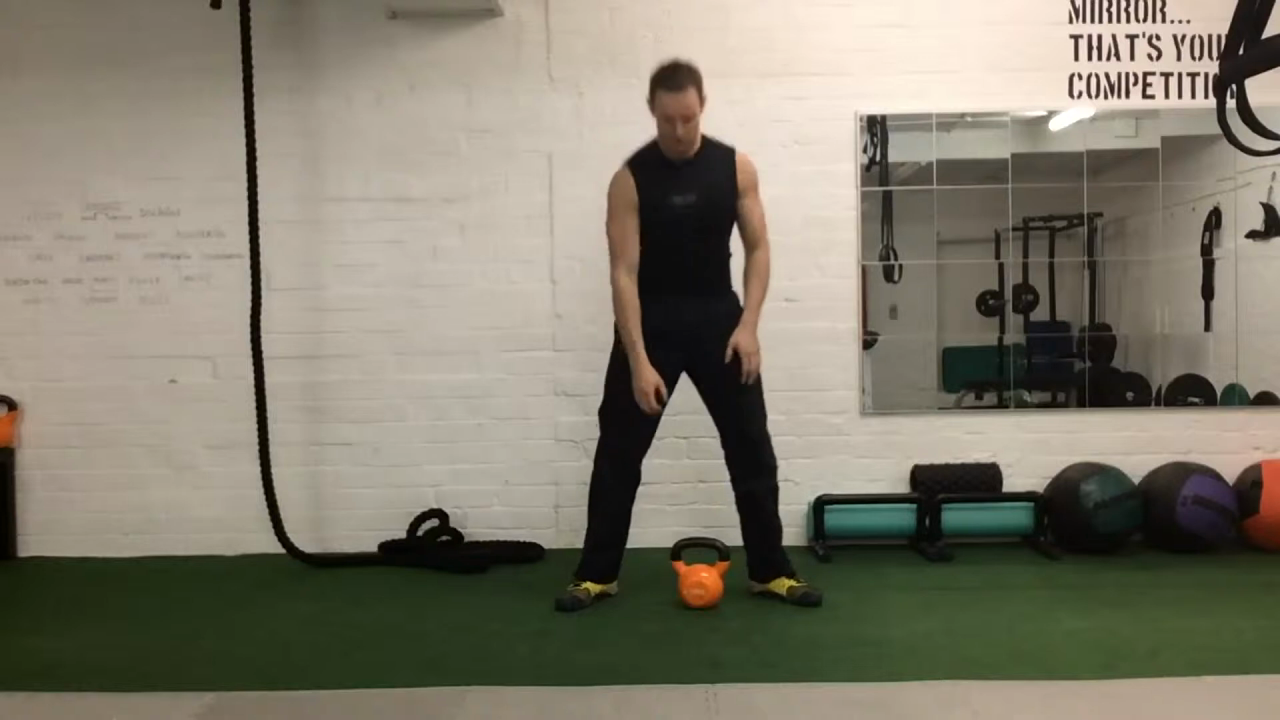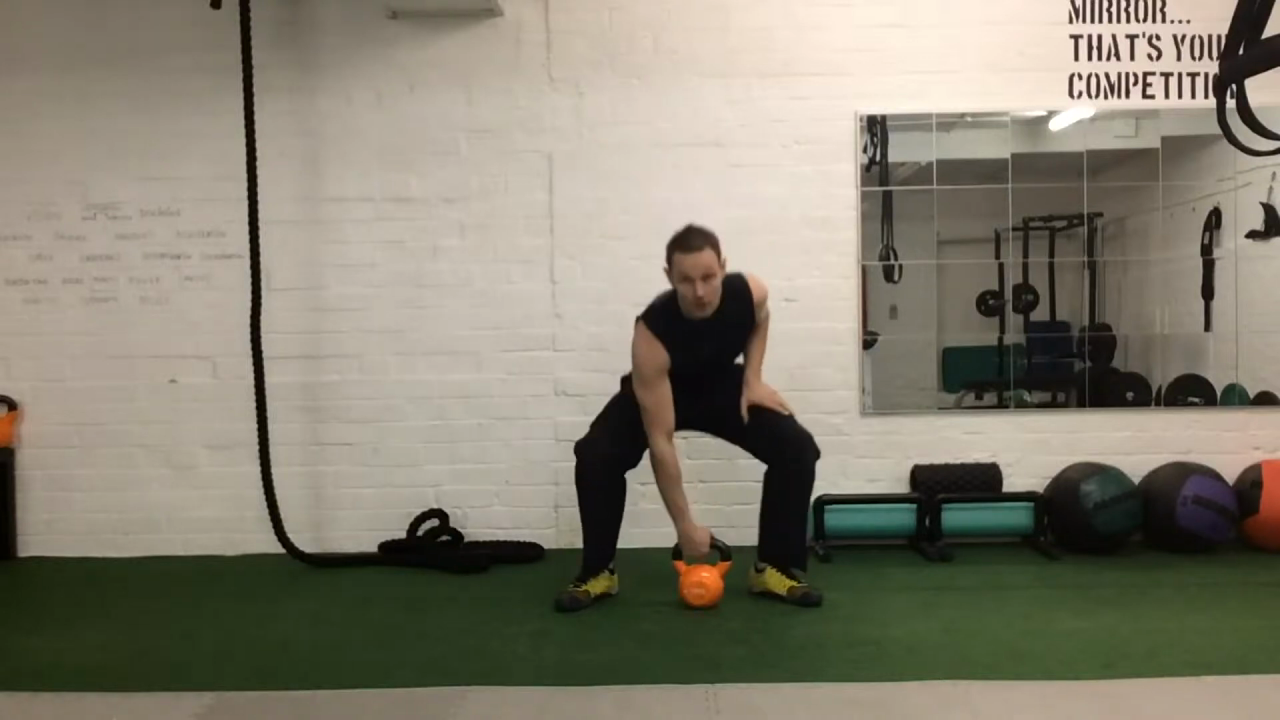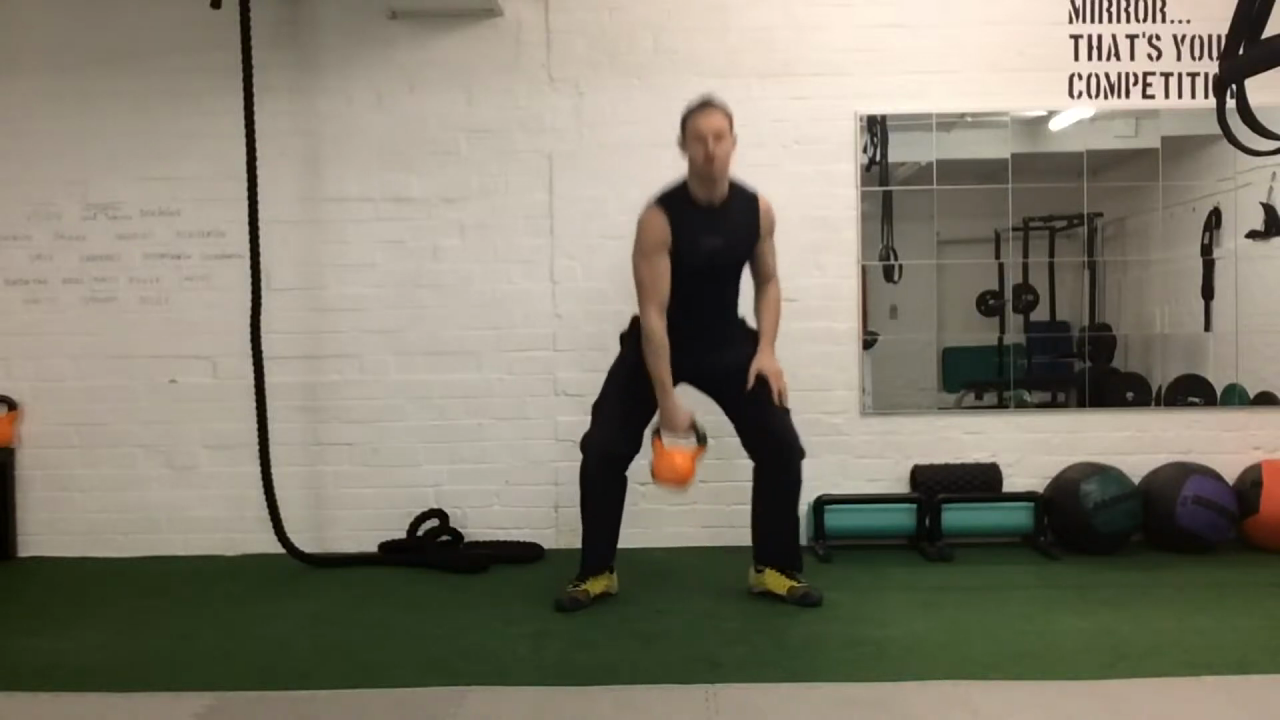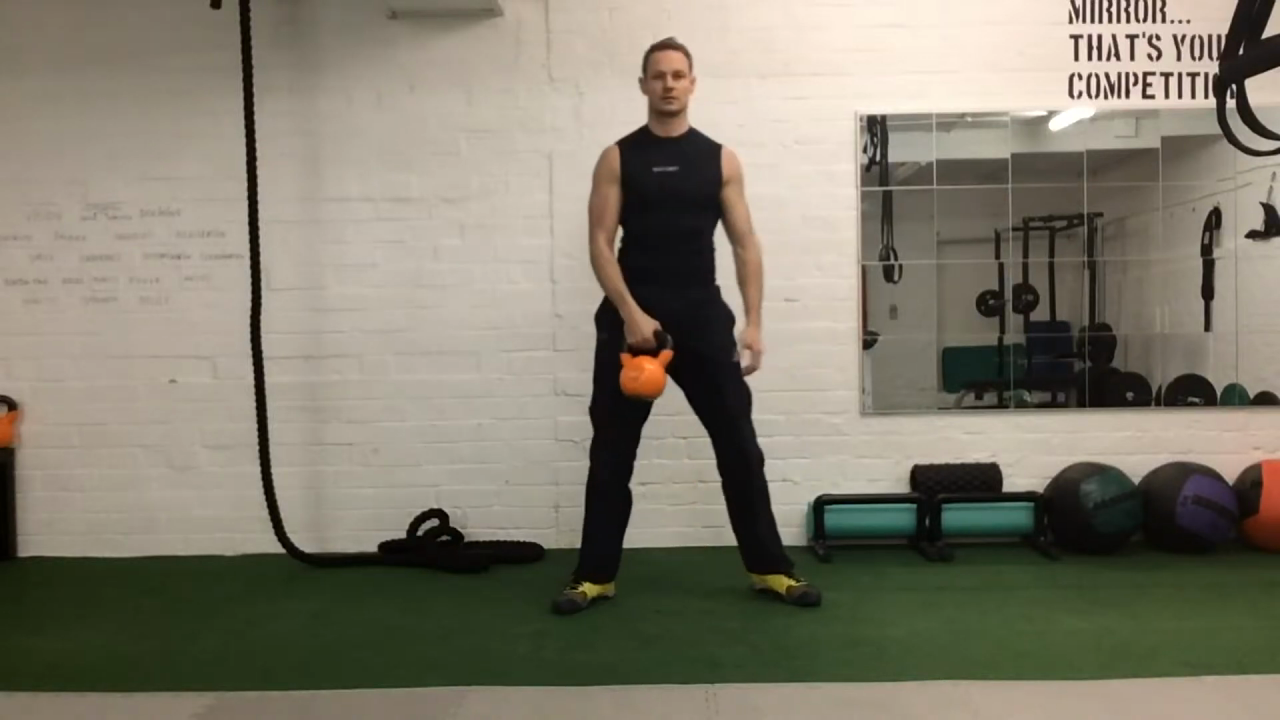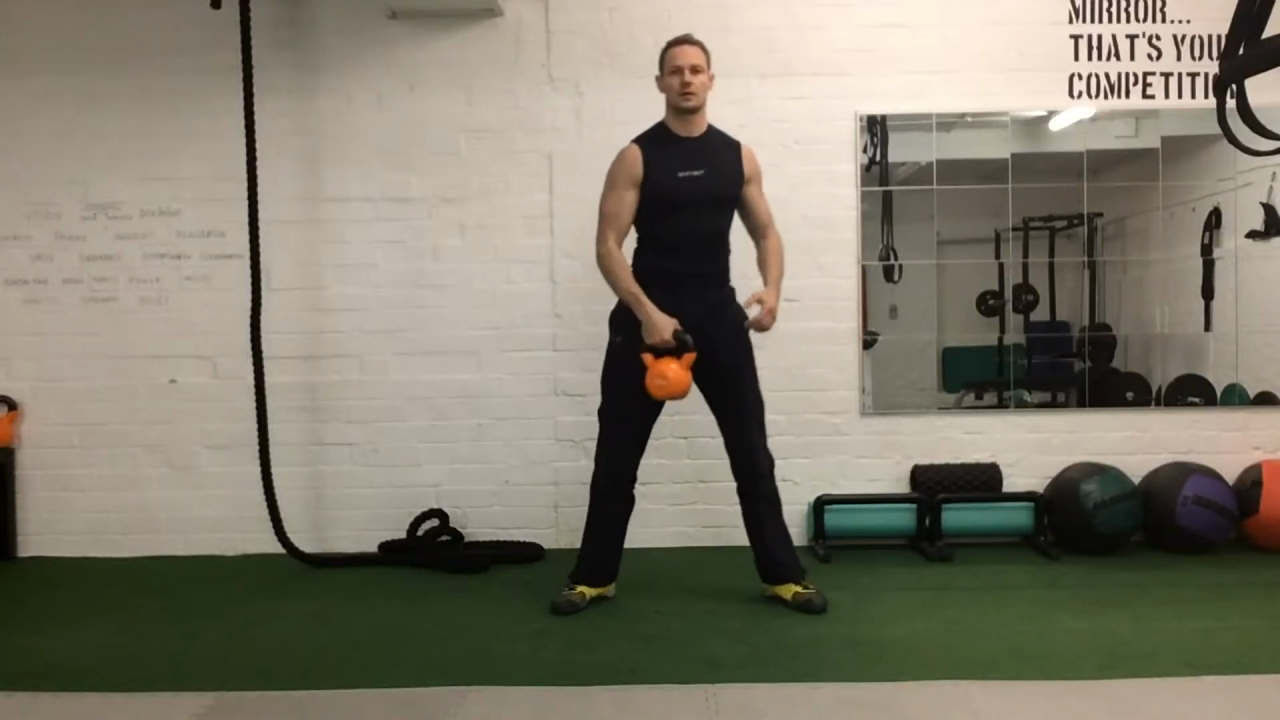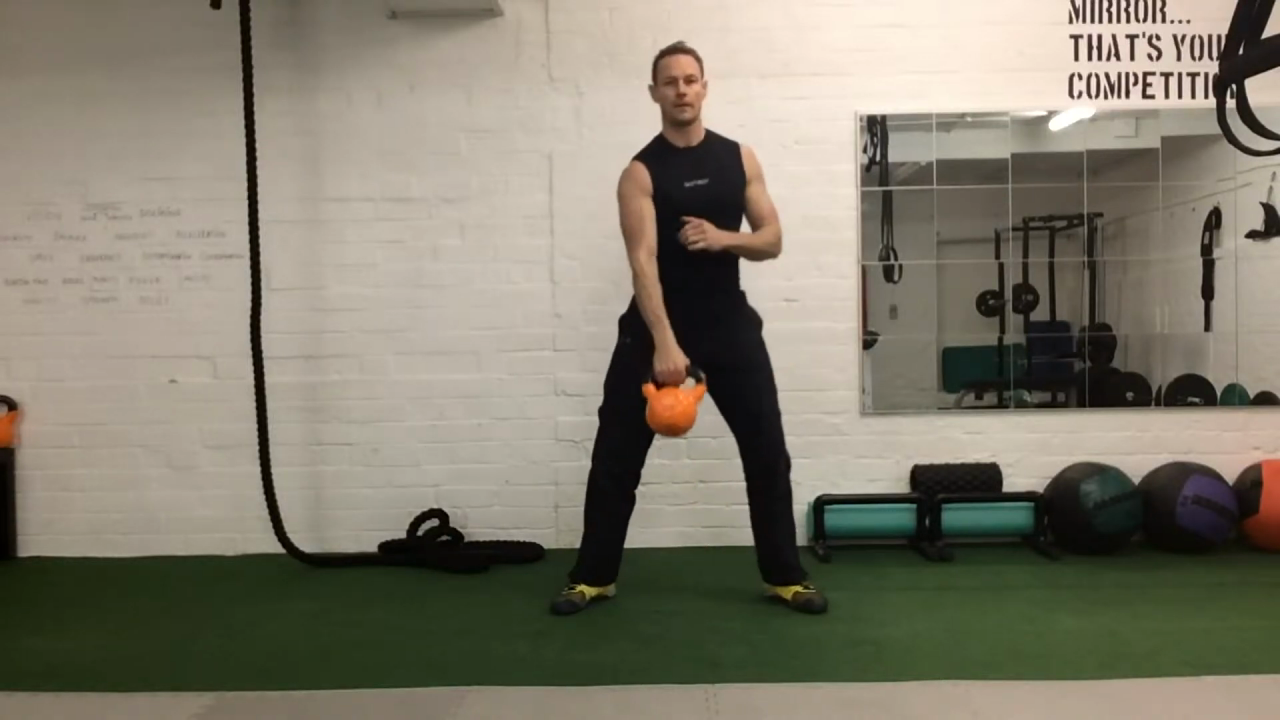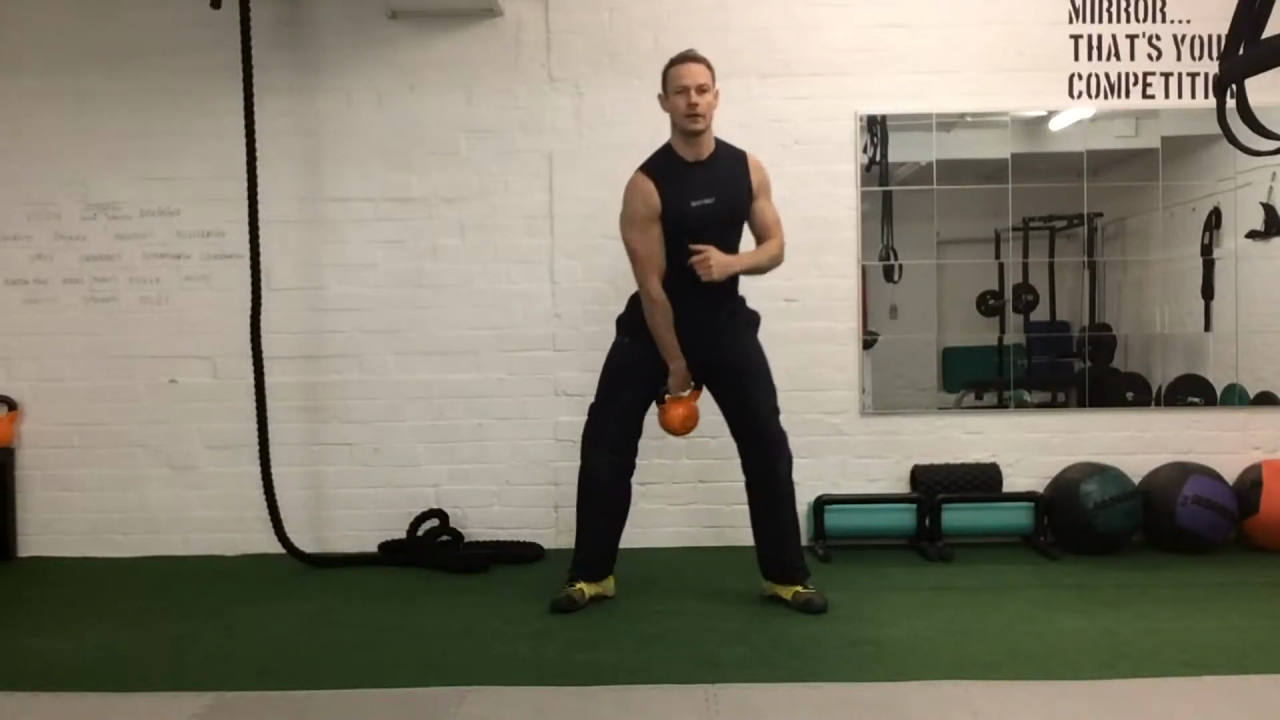
dt=0.5s
person 1, frame 1
left shoulder: (736, 167)
right shoulder: (630, 178)
left elbow: (758, 249)
right elbow: (623, 273)
left wrist: (747, 325)
right wrist: (638, 364)
left hip: (718, 323)
right hip: (651, 322)
left knee: (752, 446)
right knee: (619, 448)
left ankle: (769, 571)
right ankle: (597, 575)
person 1, frame 2
left shoulder: (750, 292)
right shoulder: (652, 334)
right elbow: (661, 442)
left wrist: (752, 379)
right wrist: (685, 526)
left hip: (724, 388)
right hip: (659, 395)
left knee: (797, 450)
right knee: (596, 458)
left ankle: (775, 567)
right ankle: (597, 572)
person 1, frame 3
left shoulder: (756, 209)
right shoulder: (660, 218)
left elbow: (767, 281)
right elbow: (652, 313)
left wrist: (766, 349)
right wrist: (667, 403)
left hip: (728, 343)
right hip: (660, 346)
left knee: (781, 448)
right knee: (604, 448)
left ankle: (774, 568)
right ankle: (597, 573)
person 1, frame 4
left shoulder: (721, 159)
right shoulder: (618, 157)
left elbow: (744, 242)
right elbow: (600, 243)
left wrist: (754, 322)
right wrist: (629, 314)
left hip: (703, 314)
right hip: (634, 317)
left knee: (739, 446)
right knee: (612, 454)
left ankle: (769, 567)
right ankle: (595, 575)
person 1, frame 5
left shoulder: (738, 156)
right shoulder: (636, 157)
left elbow: (766, 231)
right elbow: (607, 246)
left wrist: (772, 288)
right wrist: (645, 314)
left hip: (718, 316)
right hip: (647, 318)
left knee: (751, 452)
right knee: (617, 455)
left ankle: (783, 575)
right ankle: (594, 577)
person 1, frame 6
left shoulder: (739, 158)
right shoulder: (641, 172)
left elbow: (773, 239)
right elbow: (643, 262)
left wrist: (723, 237)
right wrist: (663, 346)
left hip: (728, 320)
right hip: (657, 323)
left knee: (768, 451)
right knee: (616, 455)
left ankle: (784, 576)
right ankle: (594, 576)
person 1, frame 7
left shoulder: (747, 170)
right shoulder: (646, 185)
left elbow: (775, 245)
right elbow: (652, 286)
left wrist: (733, 263)
right wrist: (675, 366)
left hip: (726, 322)
right hip: (652, 328)
left knee: (768, 447)
right knee: (604, 448)
left ankle: (785, 575)
right ankle: (592, 574)
